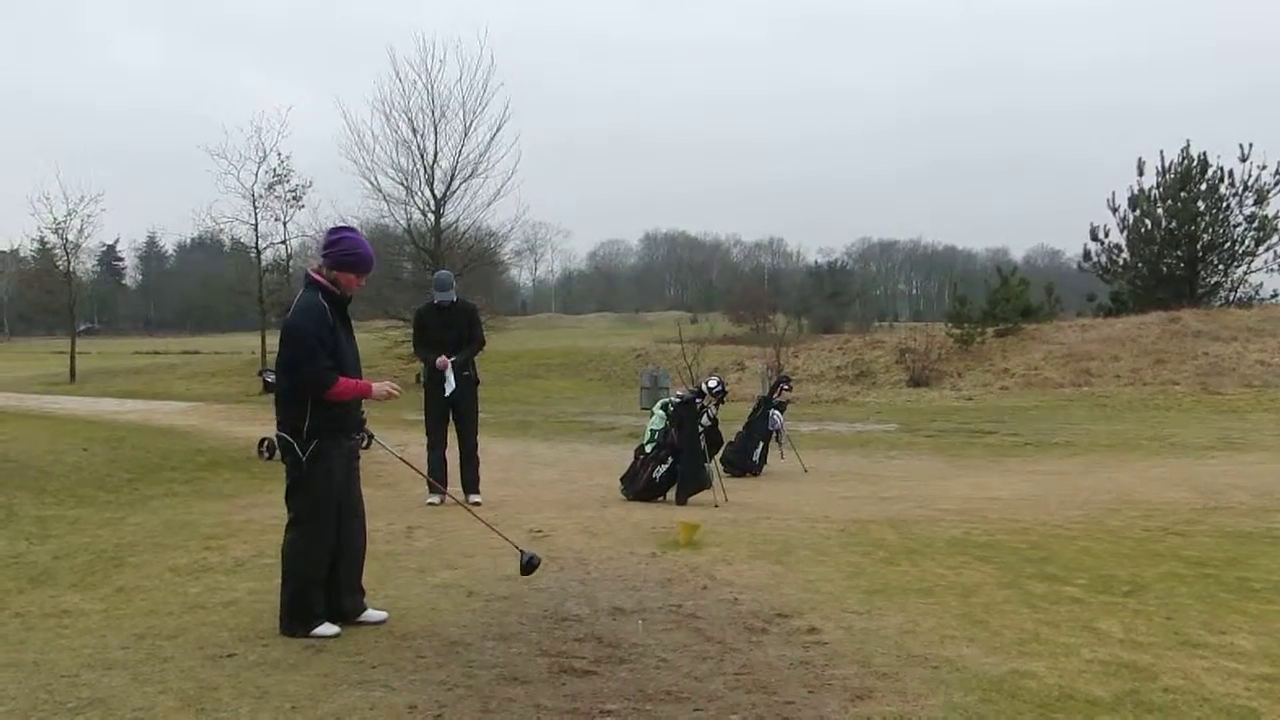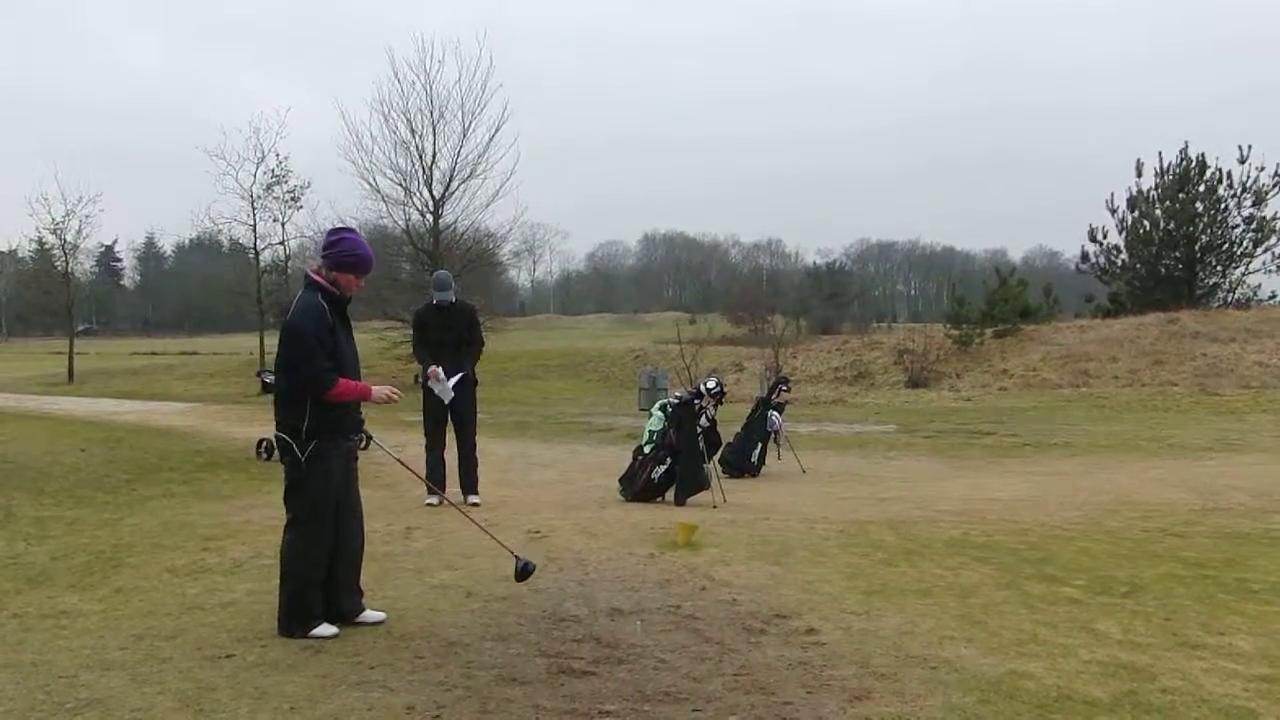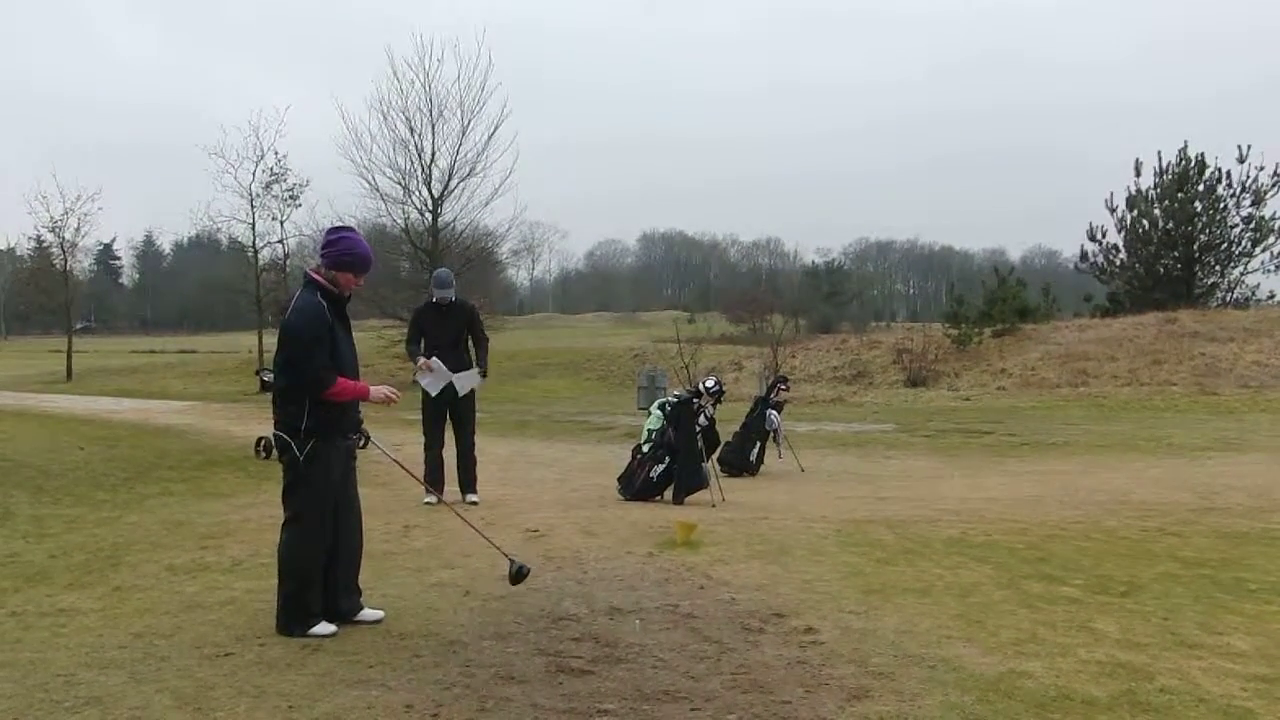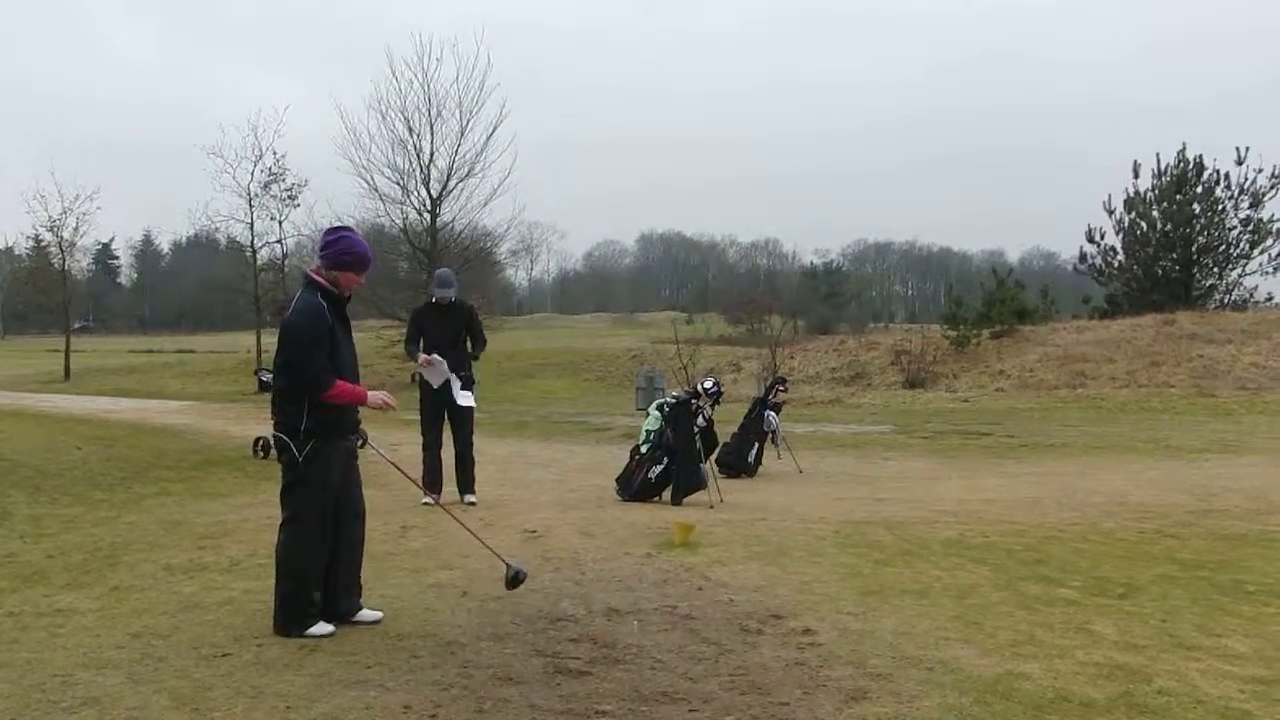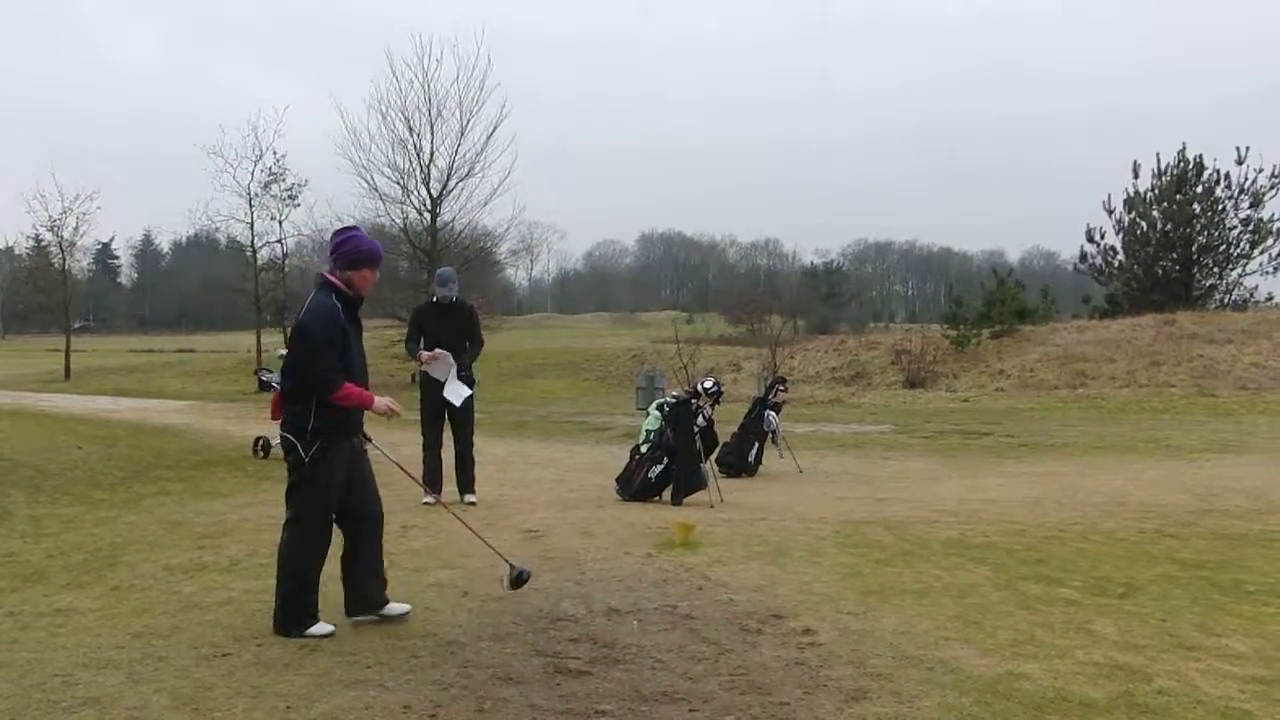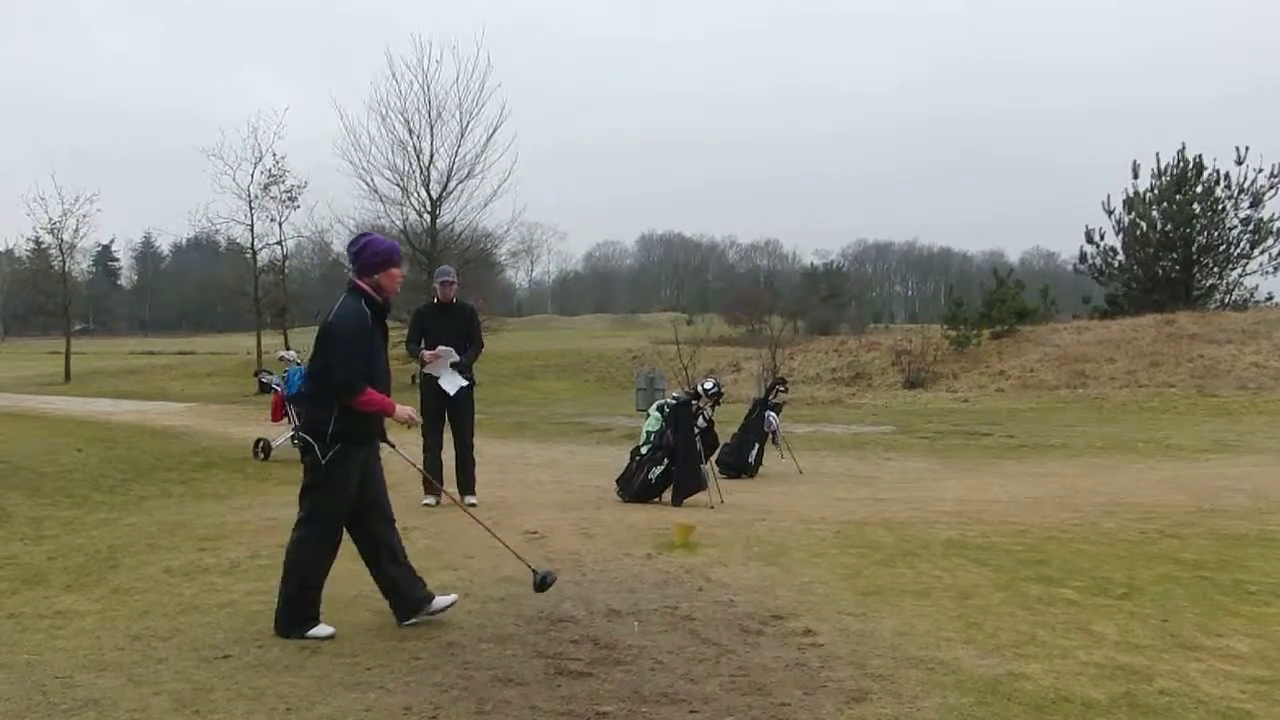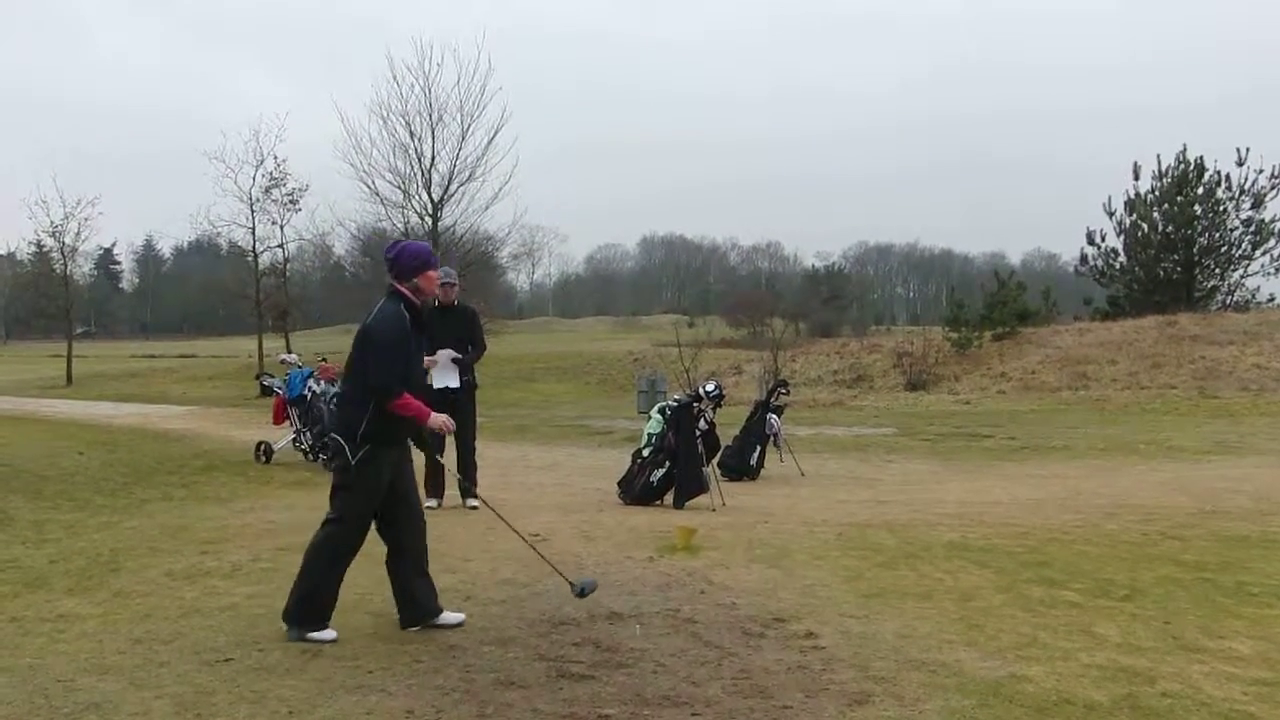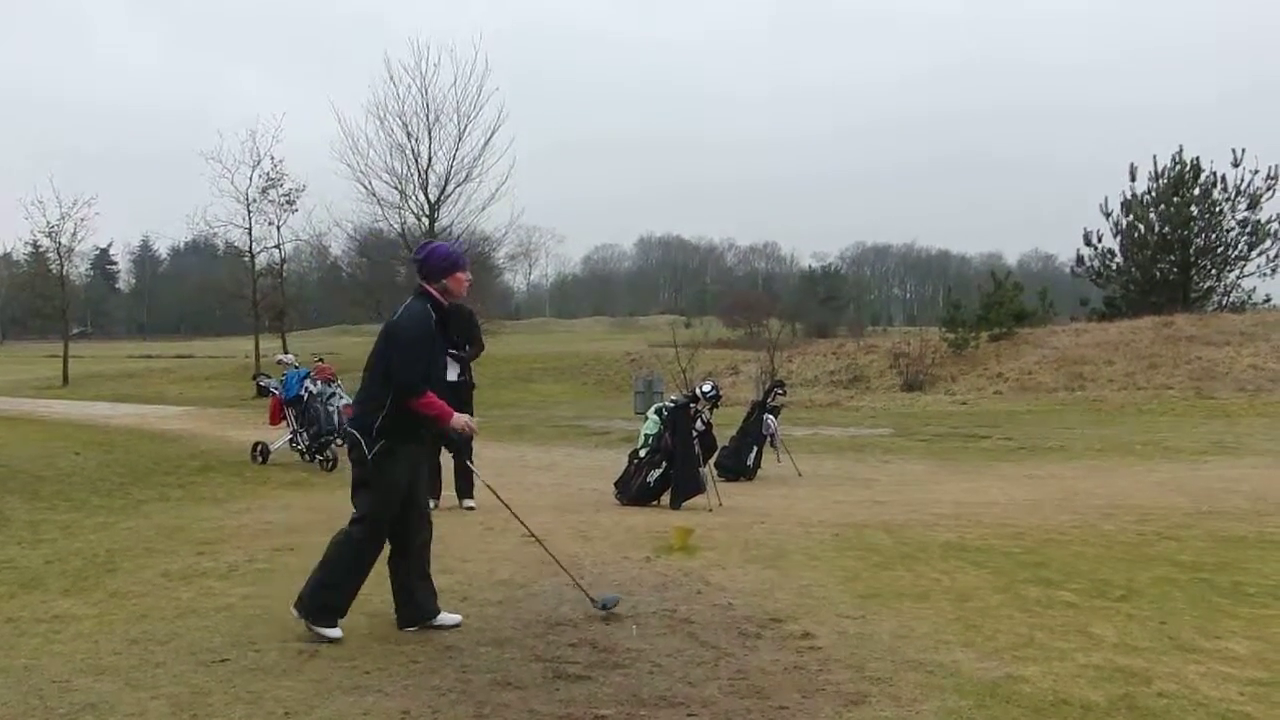
dt=0.2s
person 1, frame 1
left shoulder: (333, 305)
right shoulder: (308, 311)
right elbow: (317, 380)
left wrist: (356, 409)
right wrist: (368, 389)
left hip: (338, 434)
right hip: (311, 438)
left knee: (348, 523)
right knee: (312, 527)
left ankle: (345, 603)
right ankle: (300, 616)
person 1, frame 2
left shoulder: (331, 306)
right shoulder: (308, 312)
right elbow: (317, 381)
left wrist: (353, 414)
right wrist: (368, 392)
left hip: (336, 435)
right hip: (310, 438)
left knee: (346, 523)
right knee: (310, 527)
left ankle: (343, 604)
right ankle: (298, 617)
person 1, frame 3
left shoulder: (331, 304)
right shoulder: (307, 311)
right elbow: (316, 380)
left wrist: (352, 413)
right wrist: (366, 392)
left hip: (334, 434)
right hip: (308, 437)
left knee: (344, 522)
right knee: (307, 526)
left ankle: (341, 603)
right ankle: (297, 616)
person 1, frame 4
left shoulder: (331, 305)
right shoulder: (307, 311)
right elbow: (315, 381)
left wrist: (352, 415)
right wrist: (364, 397)
left hip: (334, 434)
right hip: (308, 437)
left knee: (348, 519)
right knee: (305, 527)
left ankle: (340, 603)
right ankle: (294, 616)
person 1, frame 5
left shoulder: (342, 306)
right shoulder: (321, 312)
right elbow: (323, 382)
left wrist: (363, 405)
right wrist: (370, 402)
left hip: (342, 434)
right hip: (314, 437)
left knee: (365, 514)
right knee: (309, 527)
left ankle: (367, 599)
right ankle: (294, 617)
person 1, frame 6
left shoulder: (368, 312)
right shoulder: (349, 317)
right elbow: (346, 386)
left wrist: (383, 413)
right wrist: (391, 409)
left hip: (358, 438)
right hip: (333, 440)
left knee: (376, 522)
right knee: (319, 529)
left ankle: (411, 600)
right ankle: (295, 618)
person 1, frame 7
left shoulder: (406, 316)
right shoulder: (389, 321)
right elbow: (384, 391)
left wrist: (420, 419)
right wrist: (426, 417)
left hip: (389, 440)
right hip: (364, 441)
left knee: (406, 525)
right knee: (345, 529)
left ankle: (420, 608)
right ankle: (304, 616)
person 1, frame 8
left shoulder: (431, 316)
right shoulder: (414, 320)
right elbow: (409, 388)
left wrist: (444, 421)
right wrist: (449, 417)
left hip: (405, 437)
right hip: (380, 436)
left knee: (414, 526)
right knee: (371, 524)
left ankle: (418, 609)
right ankle: (317, 606)
person 2, frame 1
left shoulder: (468, 310)
right shoulder: (423, 313)
left elbow: (478, 342)
right elbow: (418, 346)
left wrist: (458, 360)
right wrist: (433, 360)
left hip: (464, 378)
right hip: (434, 380)
left knee: (468, 437)
right knee: (435, 438)
left ankle: (472, 489)
right ankle: (436, 489)
person 2, frame 2
left shoulder: (467, 310)
right shoulder: (422, 314)
left elbow: (477, 344)
right elbow: (418, 347)
left wrist: (465, 369)
right wrist: (429, 366)
left hip: (463, 380)
right hip: (433, 382)
left knee: (467, 438)
right knee: (434, 438)
left ankle: (470, 490)
right ankle: (435, 490)
person 2, frame 3
left shoulder: (467, 309)
right shoulder: (421, 312)
left elbow: (480, 340)
right elbow: (411, 343)
left wrist: (482, 363)
right wrist: (418, 358)
left knee: (465, 436)
right knee: (432, 437)
left ankle: (469, 489)
right ankle: (433, 489)
person 2, frame 4
left shoulder: (466, 310)
right shoulder: (421, 312)
left elbow: (479, 339)
right elbow: (410, 343)
left wrist: (475, 353)
right wrist: (418, 356)
left hip: (460, 378)
right hip: (430, 380)
left knee: (464, 437)
right knee: (431, 438)
left ankle: (467, 489)
right ankle: (431, 489)
person 2, frame 5
left shoulder: (467, 310)
right shoulder: (422, 311)
left elbow: (476, 342)
right elbow: (410, 342)
left wrist: (465, 361)
right wrist: (419, 354)
left hip: (460, 379)
right hip: (431, 380)
left knee: (464, 437)
right knee: (431, 438)
left ankle: (467, 489)
right ankle: (432, 489)
person 2, frame 6
left shoulder: (468, 312)
right shoulder: (423, 313)
left elbow: (477, 344)
right elbow: (411, 344)
left wrist: (465, 361)
right wrist: (422, 354)
left hip: (461, 380)
right hip: (432, 381)
left knee: (464, 438)
right knee: (432, 439)
left ankle: (468, 491)
right ankle: (432, 491)
person 2, frame 7
left shoulder: (469, 314)
right shoulder: (426, 315)
left elbow: (480, 346)
left wrist: (467, 360)
right wrist: (423, 359)
left hip: (463, 383)
right hip: (434, 383)
left knee: (466, 441)
right knee: (433, 441)
left ankle: (469, 492)
right ankle: (434, 494)
person 2, frame 8
left shoulder: (465, 314)
left elbow: (478, 345)
left wrist: (464, 357)
left hip: (460, 383)
left knee: (463, 439)
right knee: (432, 439)
left ankle: (466, 494)
right ankle: (431, 494)
